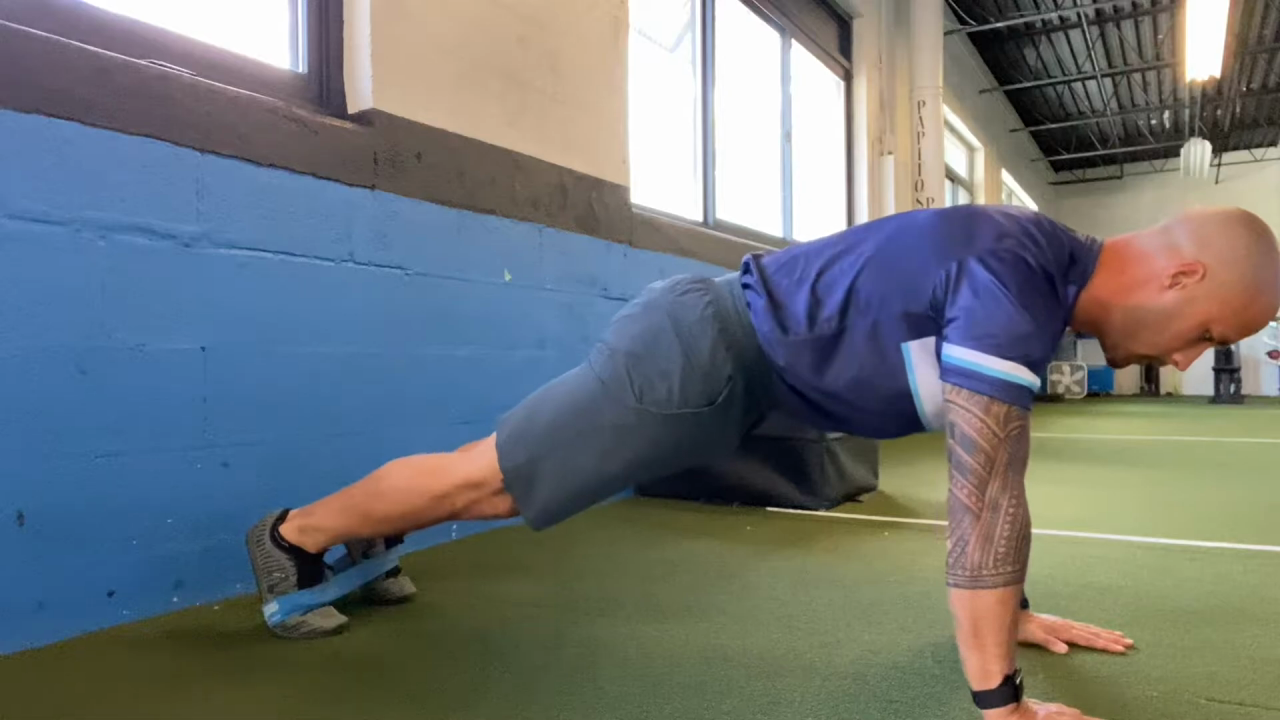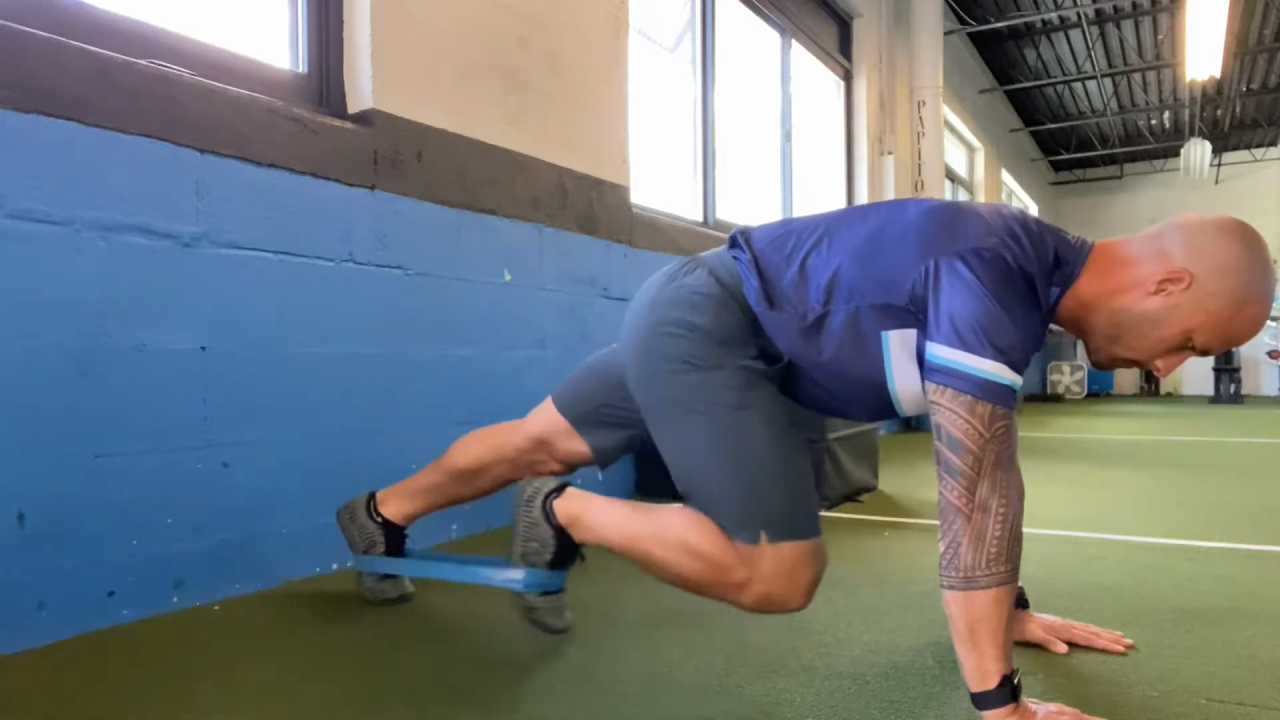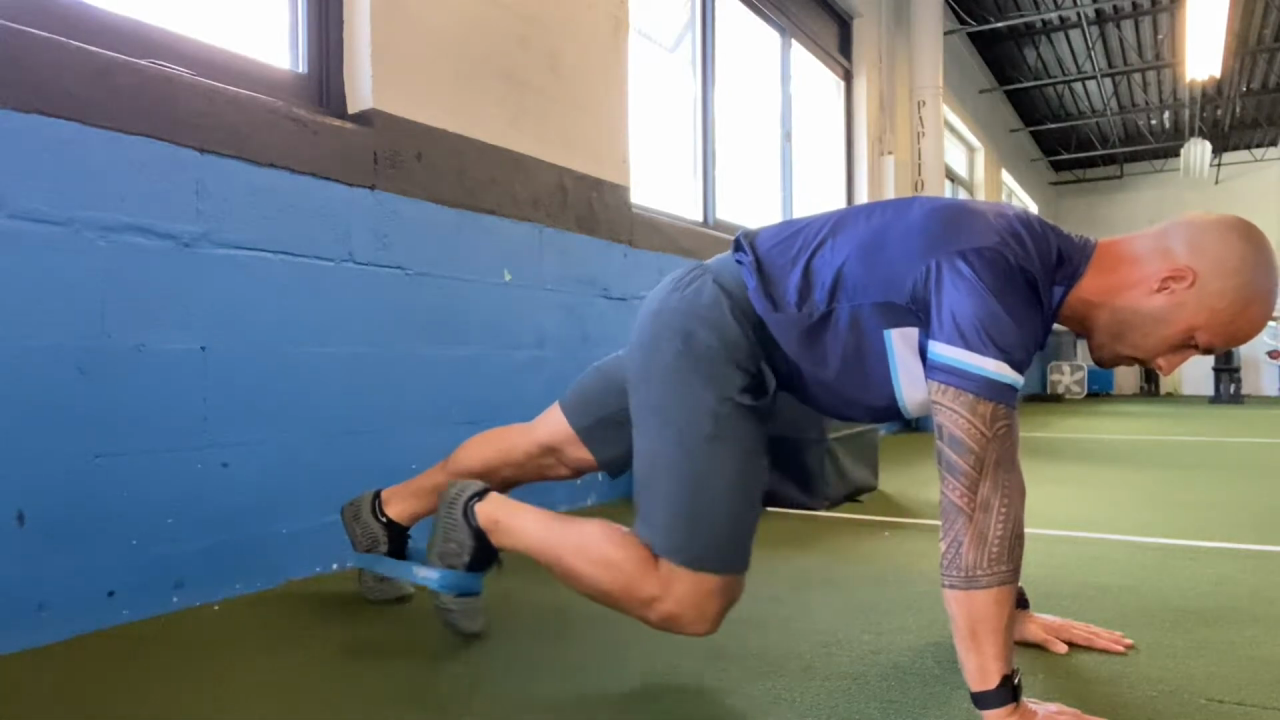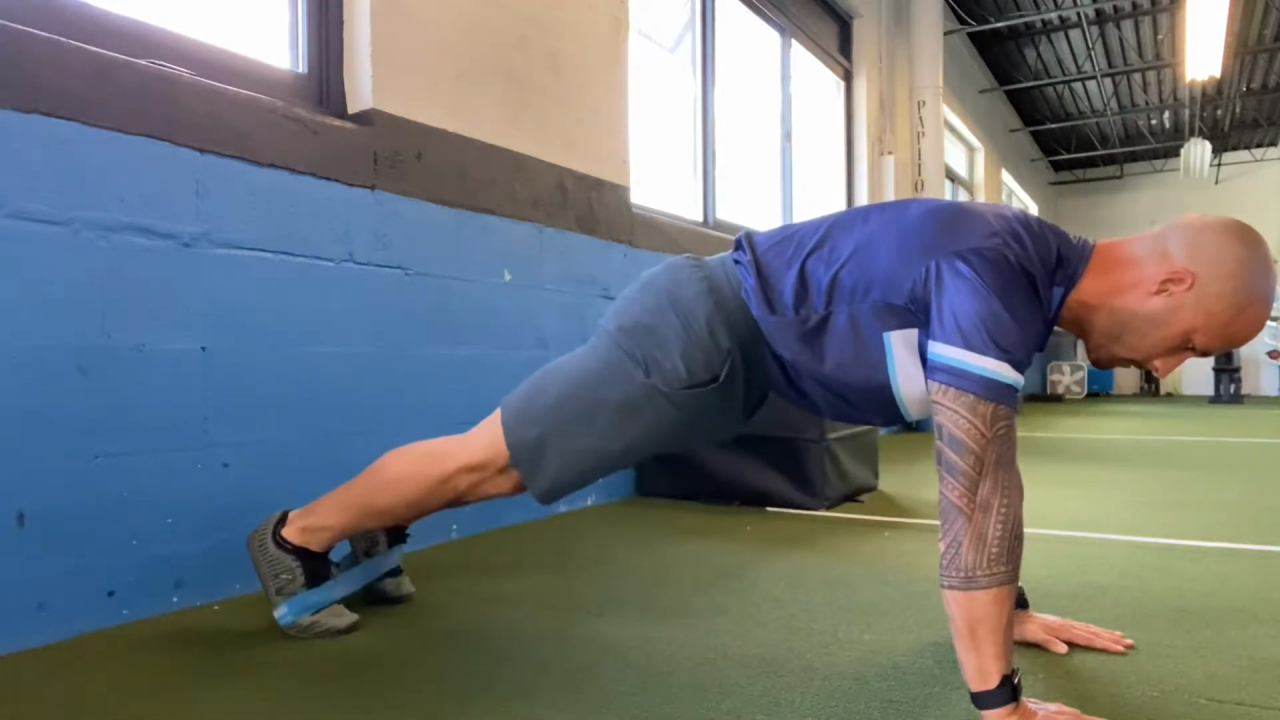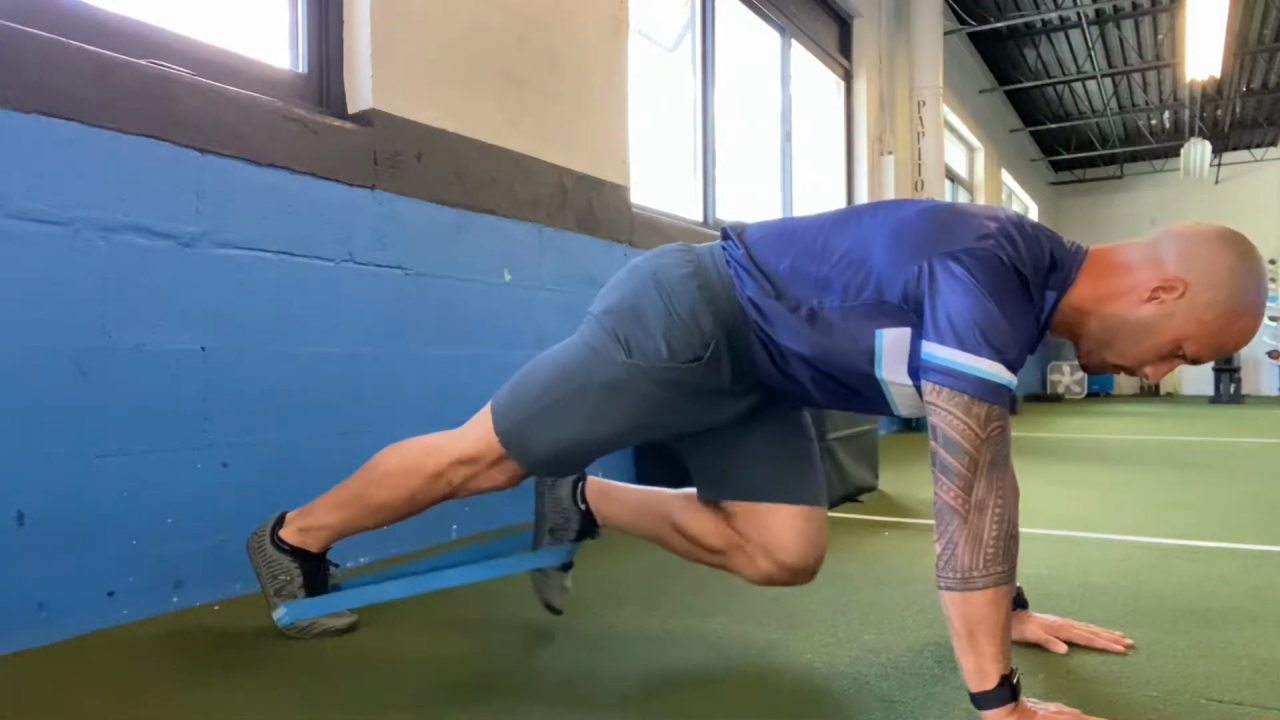
dt=1s
person 1, frame 1
left shoulder: (1034, 272)
right shoulder: (1016, 281)
left elbow: (991, 474)
right elbow: (985, 494)
left wrist: (1012, 610)
left hip: (714, 344)
right hip: (699, 355)
left knee: (507, 461)
right knee: (490, 479)
left ankle: (366, 535)
right ankle: (293, 540)
person 1, frame 2
left shoulder: (1029, 274)
right shoulder: (993, 277)
left elbow: (991, 469)
right elbow: (975, 491)
left wrist: (1009, 609)
left hip: (695, 320)
right hip: (706, 322)
left knee: (541, 441)
right knee: (779, 574)
left ankle: (380, 516)
right ankle: (568, 518)
person 1, frame 3
left shoulder: (1032, 274)
right shoulder: (995, 276)
left elbow: (993, 469)
right elbow: (976, 492)
left wrist: (1012, 609)
left hip: (707, 324)
right hip: (714, 332)
left knee: (550, 449)
right knee: (684, 598)
left ankle: (387, 512)
right ankle: (482, 520)
person 1, frame 4
left shoulder: (1032, 276)
right shoulder: (994, 275)
left elbow: (989, 473)
right elbow: (973, 493)
left wrist: (1011, 610)
left hip: (721, 346)
right hip: (699, 334)
left knee: (516, 460)
right knee: (490, 459)
left ankle: (381, 526)
right ankle: (296, 539)
person 1, frame 5
left shoulder: (1026, 284)
right shoulder: (989, 275)
left elbow: (985, 472)
right elbow: (968, 491)
left wrist: (1010, 610)
left hip: (742, 362)
right hip: (686, 320)
left knee: (786, 552)
right knee: (483, 454)
left ankle: (585, 504)
right ankle: (293, 541)
